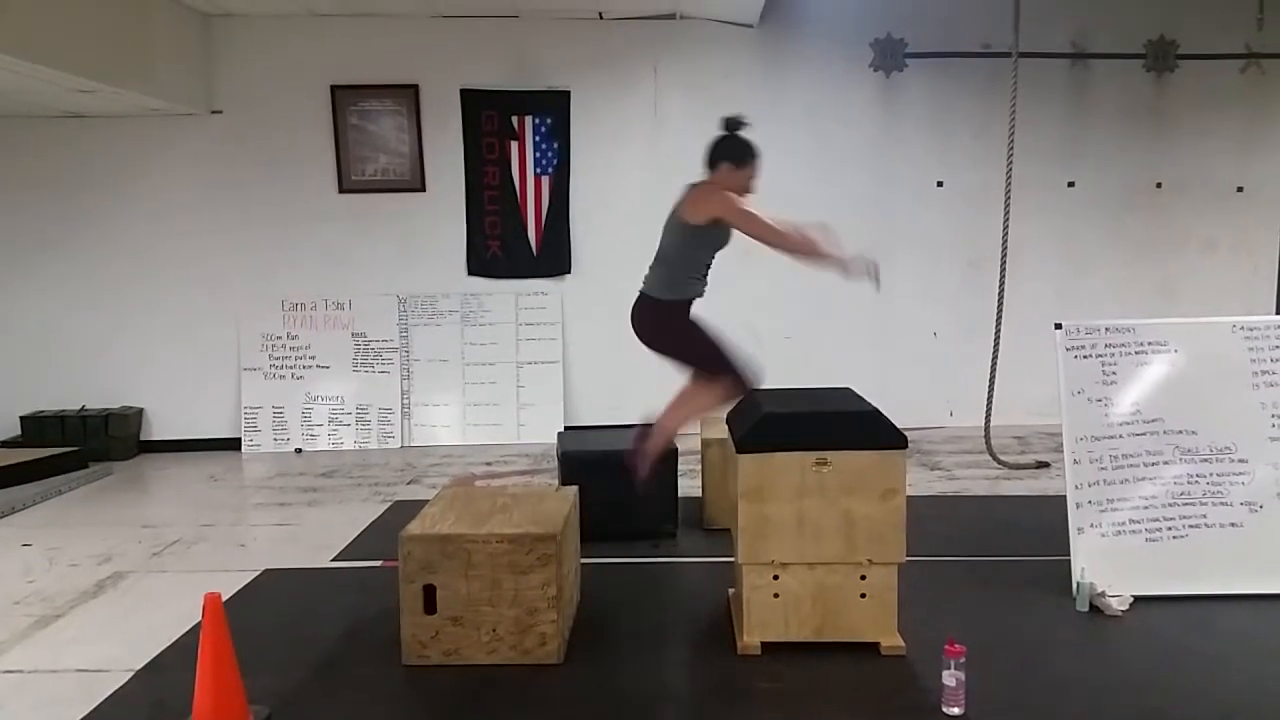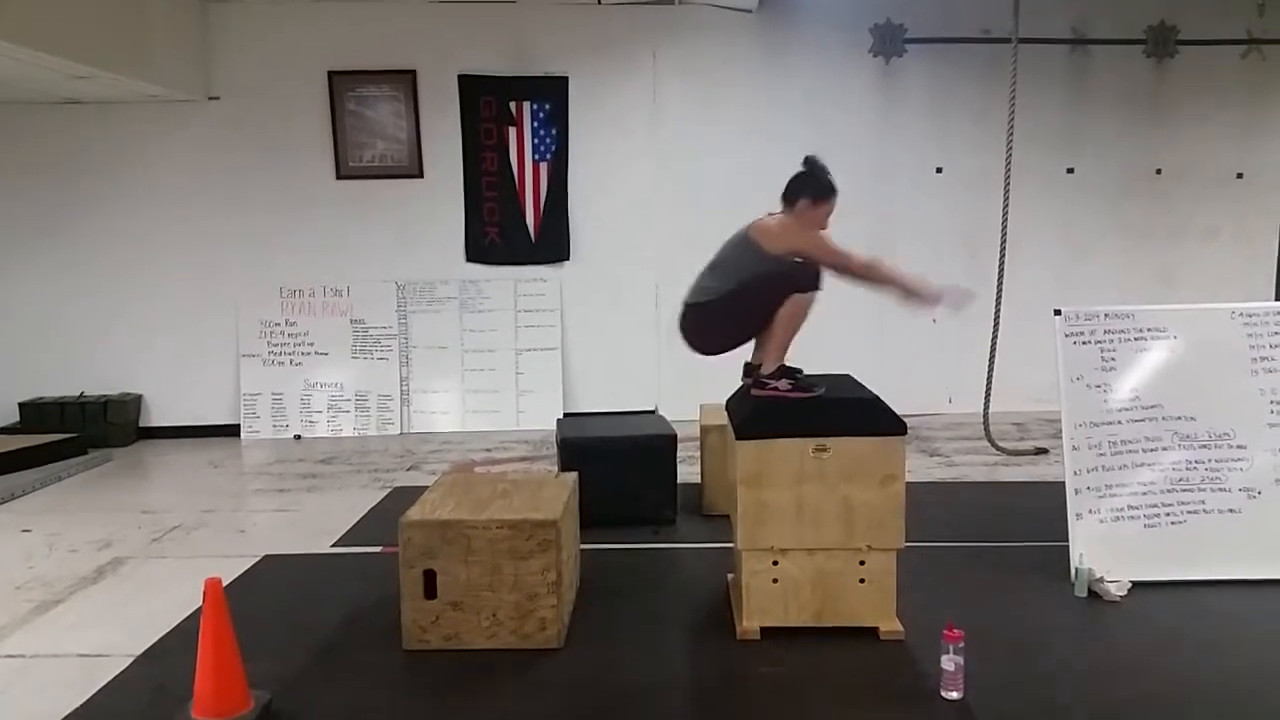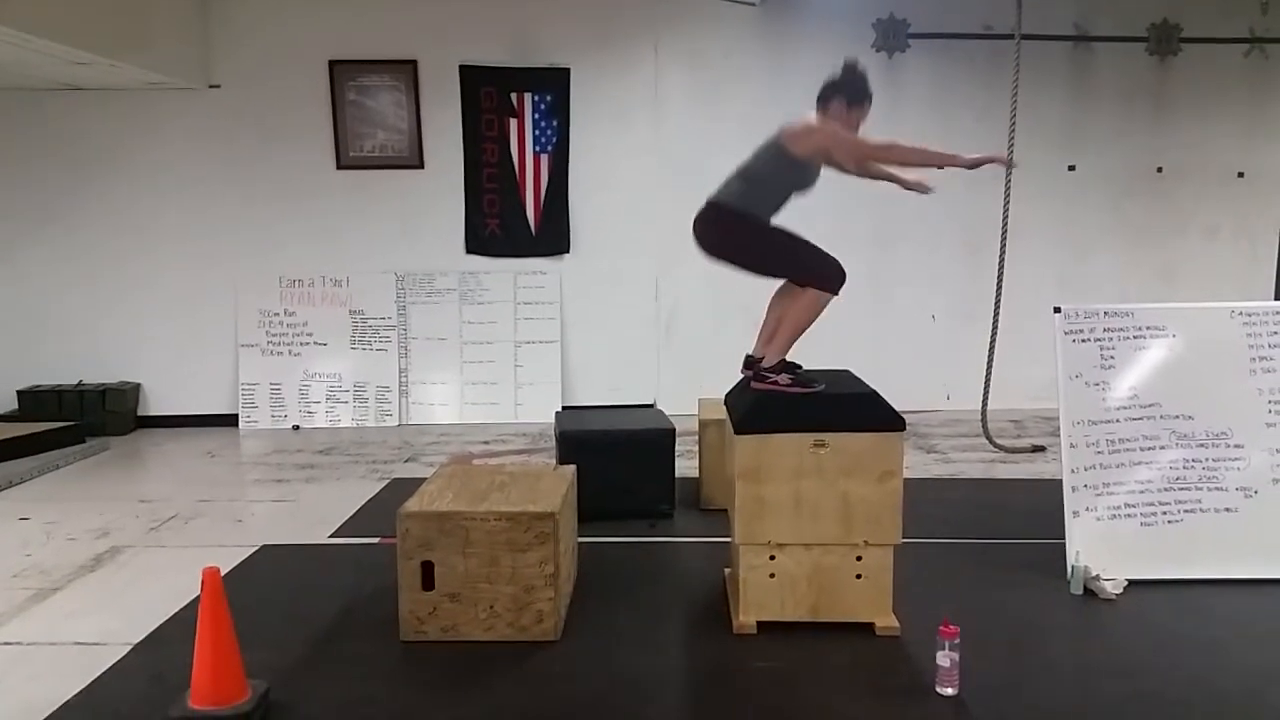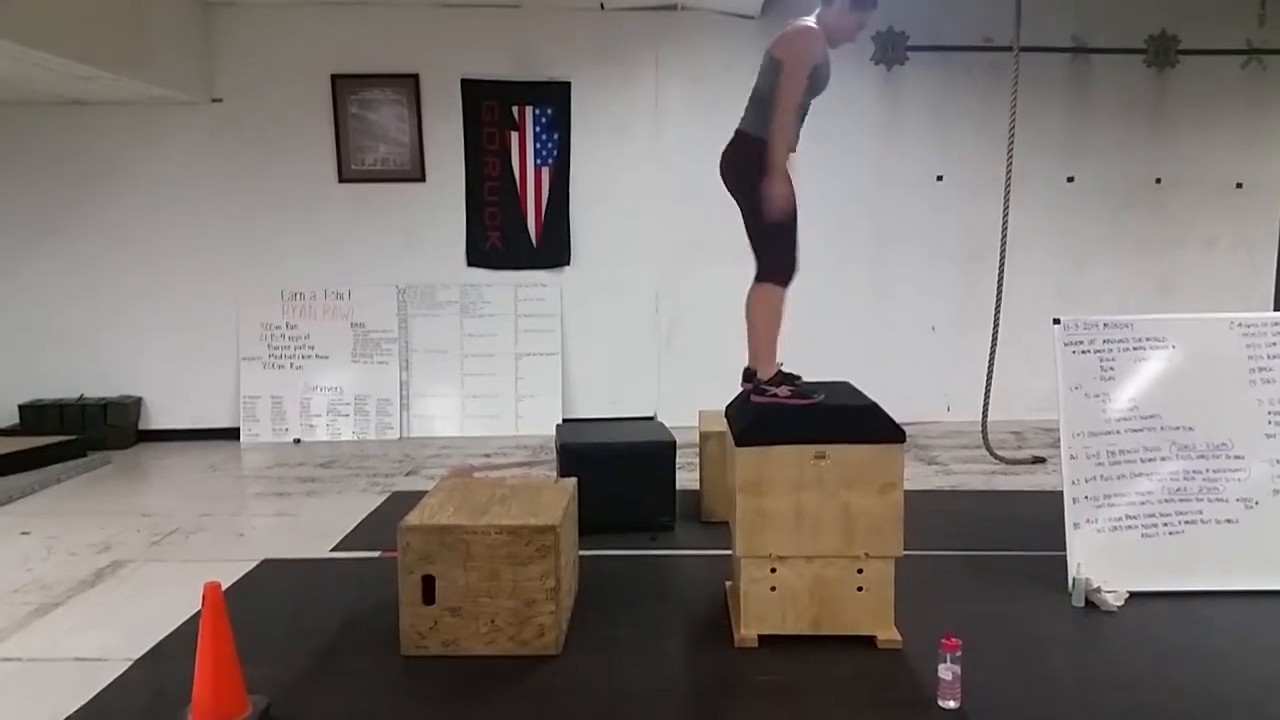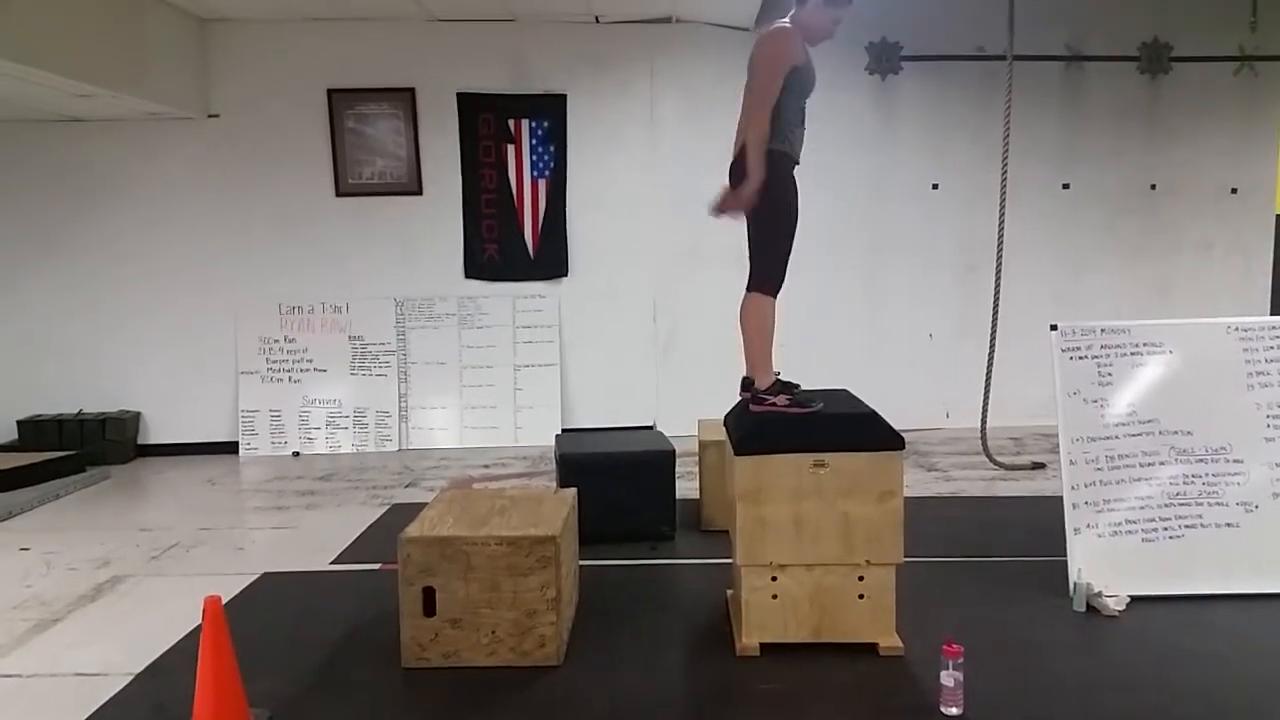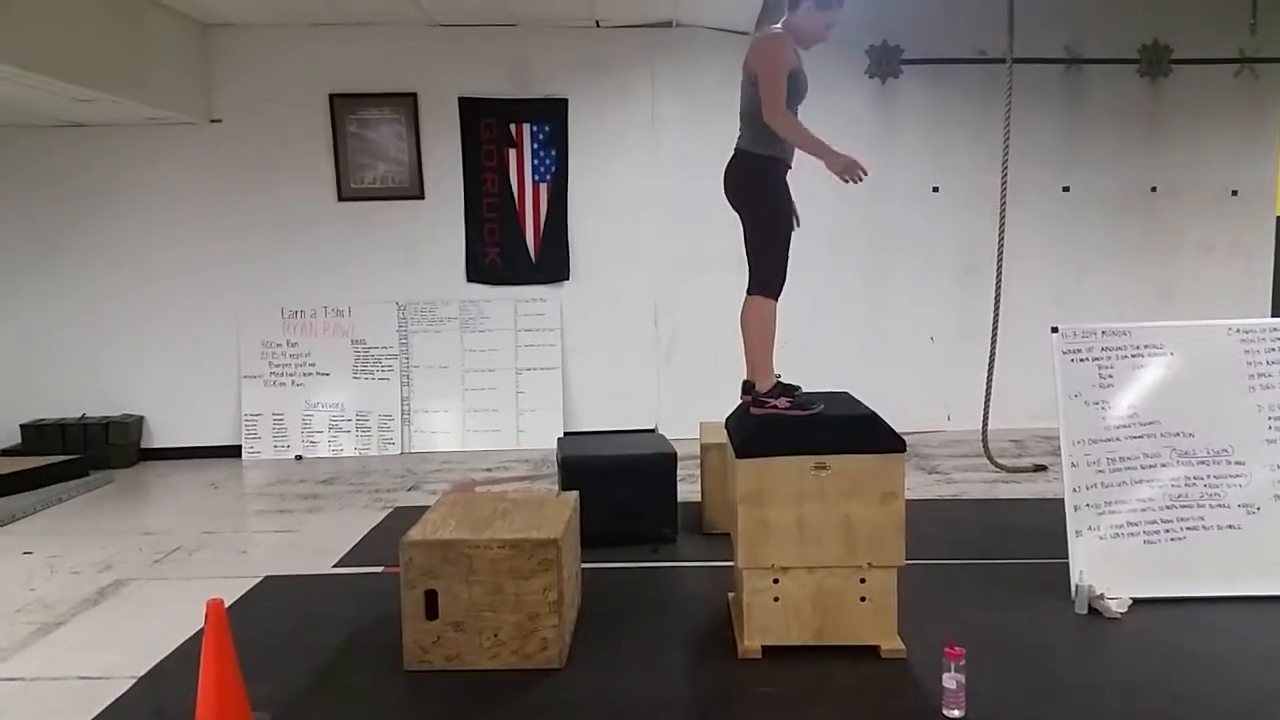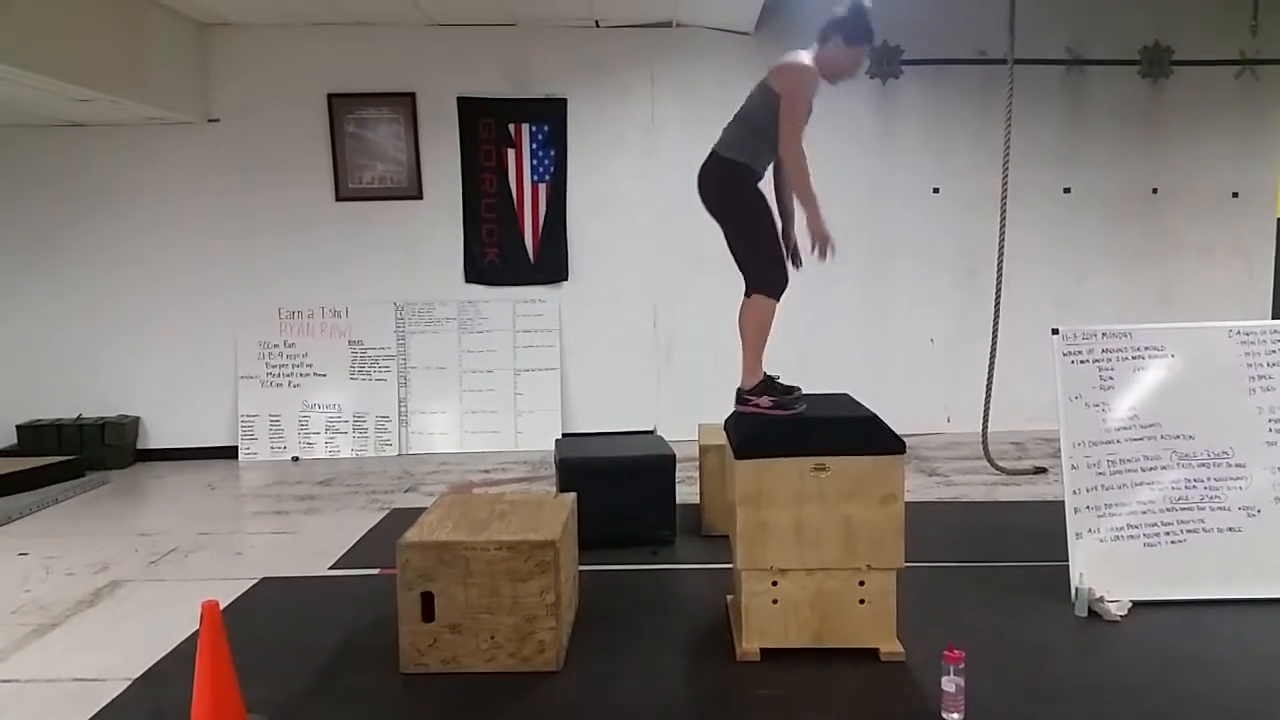
dt=0.3s
person 1, frame 1
left shoulder: (704, 195)
right shoulder: (716, 200)
left elbow: (768, 231)
right elbow: (776, 238)
left wrist: (805, 237)
right wrist: (838, 260)
left hip: (661, 310)
right hip: (658, 314)
left knee: (712, 371)
right knee: (736, 382)
left ankle: (658, 434)
right ankle: (654, 441)
person 1, frame 2
left shoulder: (781, 228)
right shoulder: (793, 234)
left elbow: (848, 264)
right elbow: (858, 266)
left wrist: (903, 286)
right wrist: (916, 289)
left hip: (707, 316)
right hip: (707, 323)
left knee: (782, 288)
right knee: (804, 279)
left ankle: (759, 366)
right ankle: (767, 374)
person 1, frame 3
left shoulder: (814, 135)
right shoulder: (820, 133)
left elbow: (854, 162)
right elbow: (884, 151)
left wrist: (902, 181)
right wrist: (962, 160)
left hip: (729, 223)
right hip: (724, 226)
left knee: (808, 274)
right knee: (828, 276)
left ankle: (761, 358)
right ankle: (768, 366)
person 1, frame 4
left shoulder: (809, 39)
right shoulder: (806, 37)
right elbow: (784, 109)
left wrist: (775, 175)
right wrist: (777, 177)
left hip: (758, 161)
right hip: (757, 159)
left knee: (774, 267)
right knee: (777, 268)
left ankle: (760, 371)
right ankle: (765, 379)
person 1, frame 5
left shoulder: (791, 42)
right shoulder: (783, 38)
right elbow: (757, 110)
left wrist: (744, 182)
right wrist: (752, 178)
left hip: (768, 171)
right hip: (767, 170)
left knee: (766, 279)
right knee: (766, 279)
left ankle: (757, 378)
right ankle: (763, 388)
person 1, frame 6
left shoulder: (781, 48)
right shoulder: (775, 43)
right elbow: (774, 115)
left wrist: (782, 195)
right wrist: (831, 155)
left hip: (759, 173)
right hip: (758, 172)
left knee: (765, 281)
right knee: (767, 281)
left ankle: (758, 382)
right ankle: (765, 390)
person 1, frame 7
left shoulder: (799, 72)
right shoulder: (802, 72)
left elbow: (782, 154)
right elbow: (790, 149)
left wrist: (787, 226)
right wrist: (815, 218)
left hip: (730, 177)
right hip: (730, 178)
left knee: (764, 279)
right knee: (769, 278)
left ankle: (754, 379)
right ankle: (751, 389)
